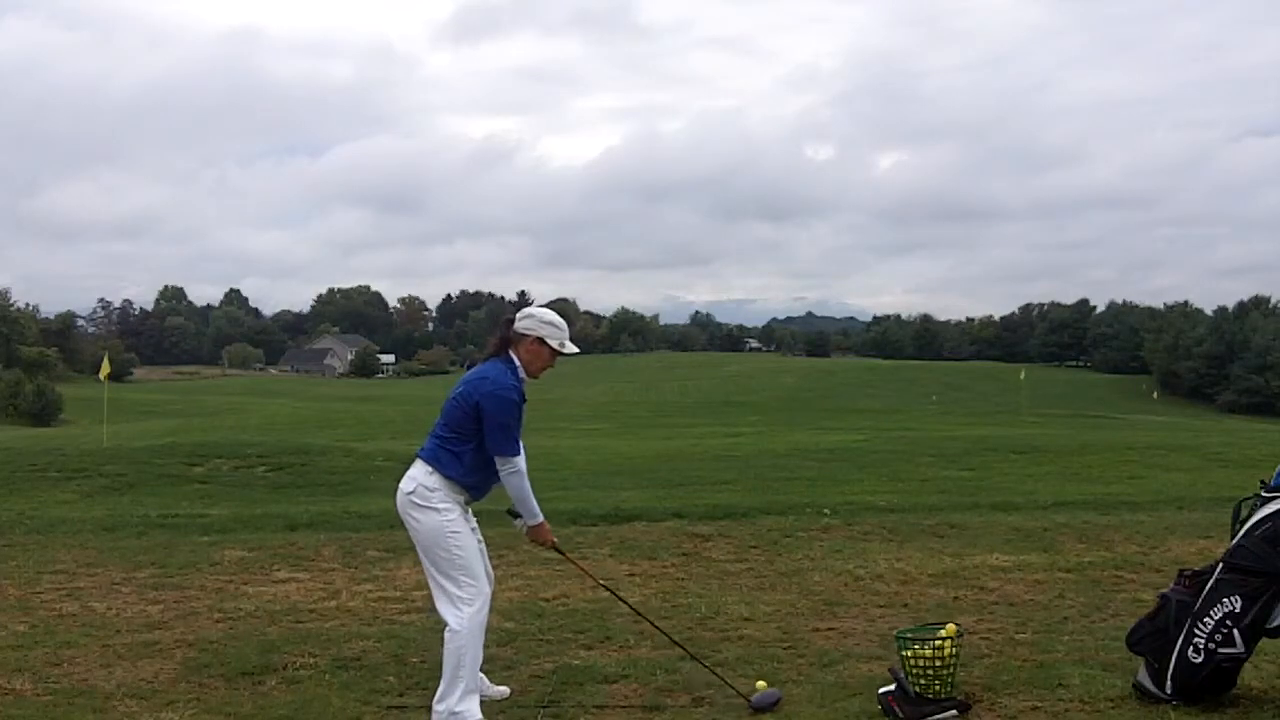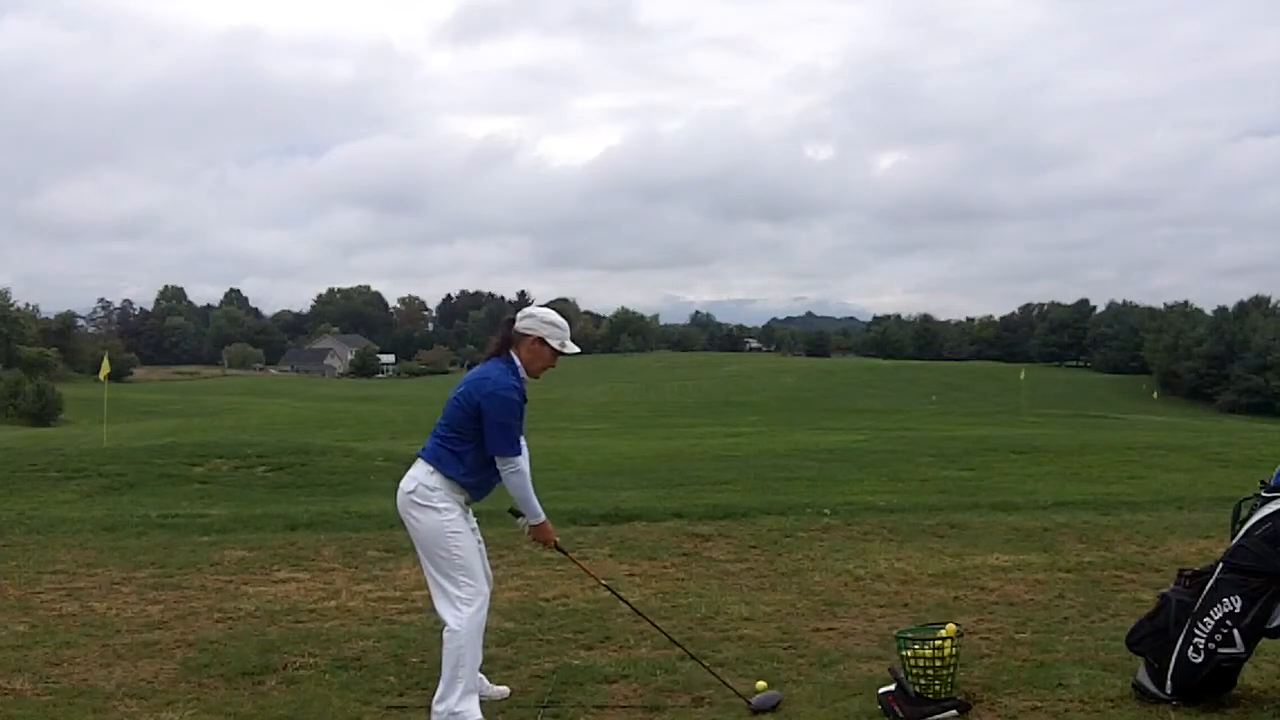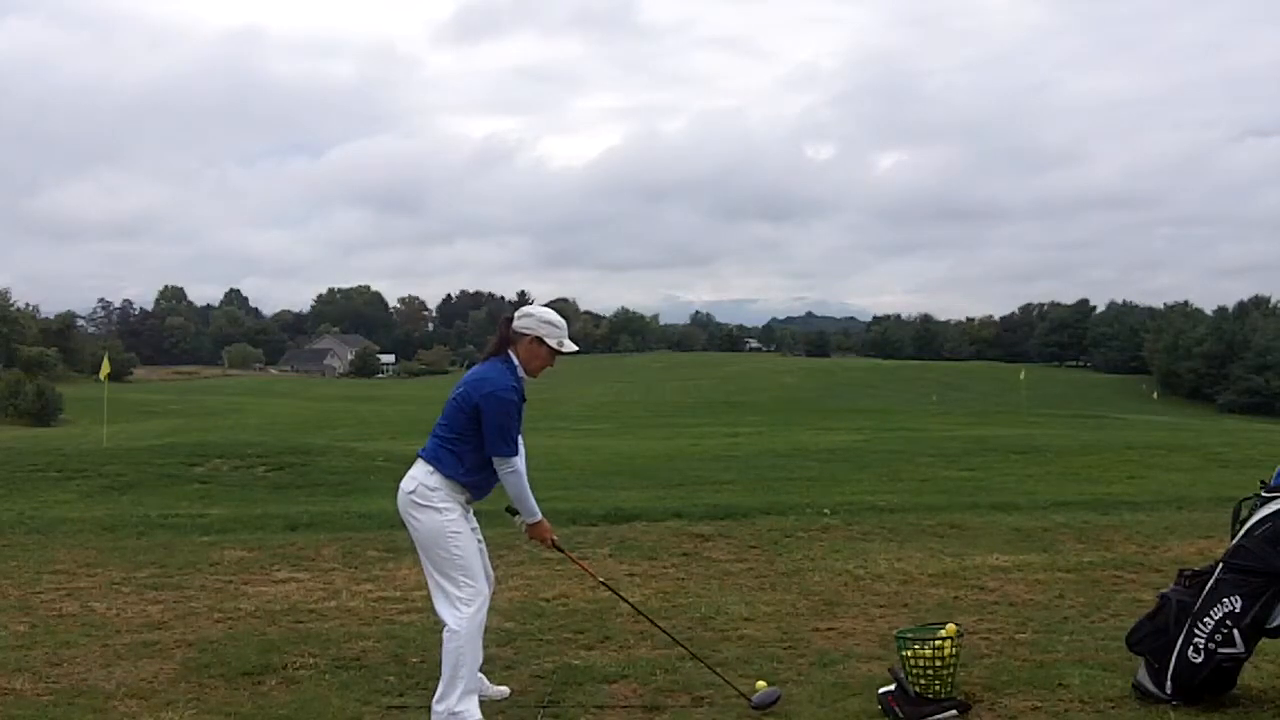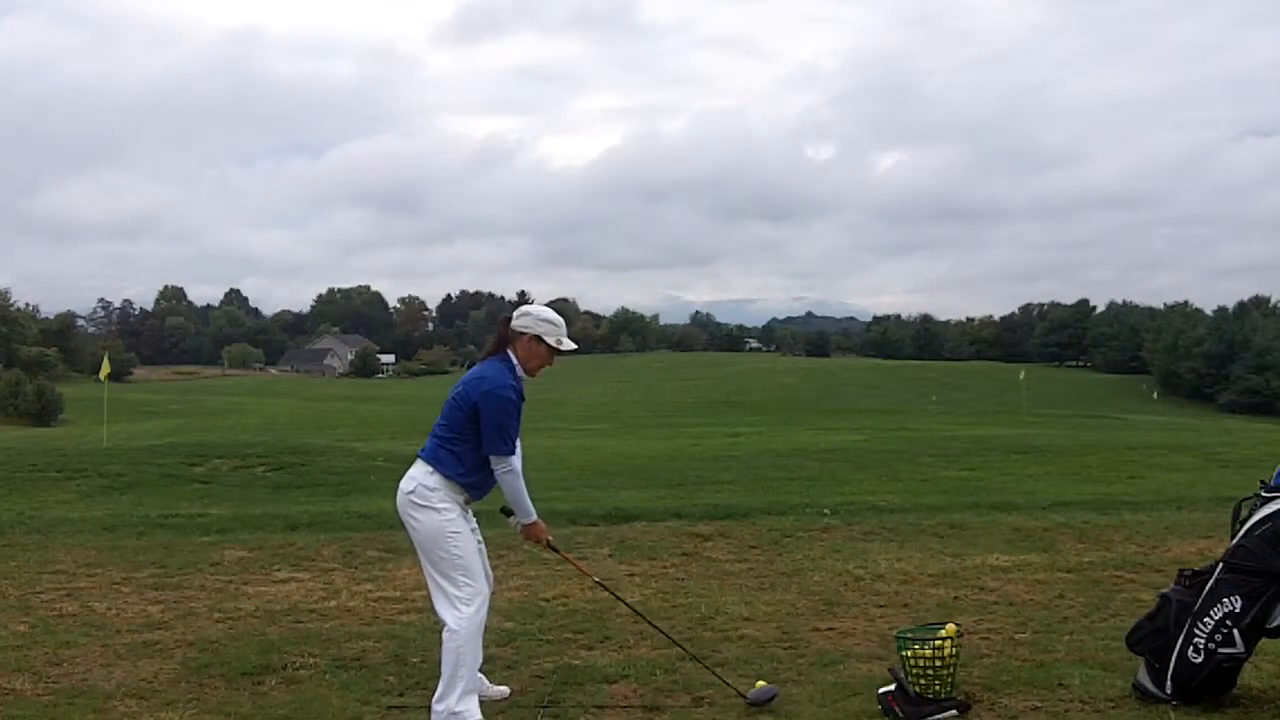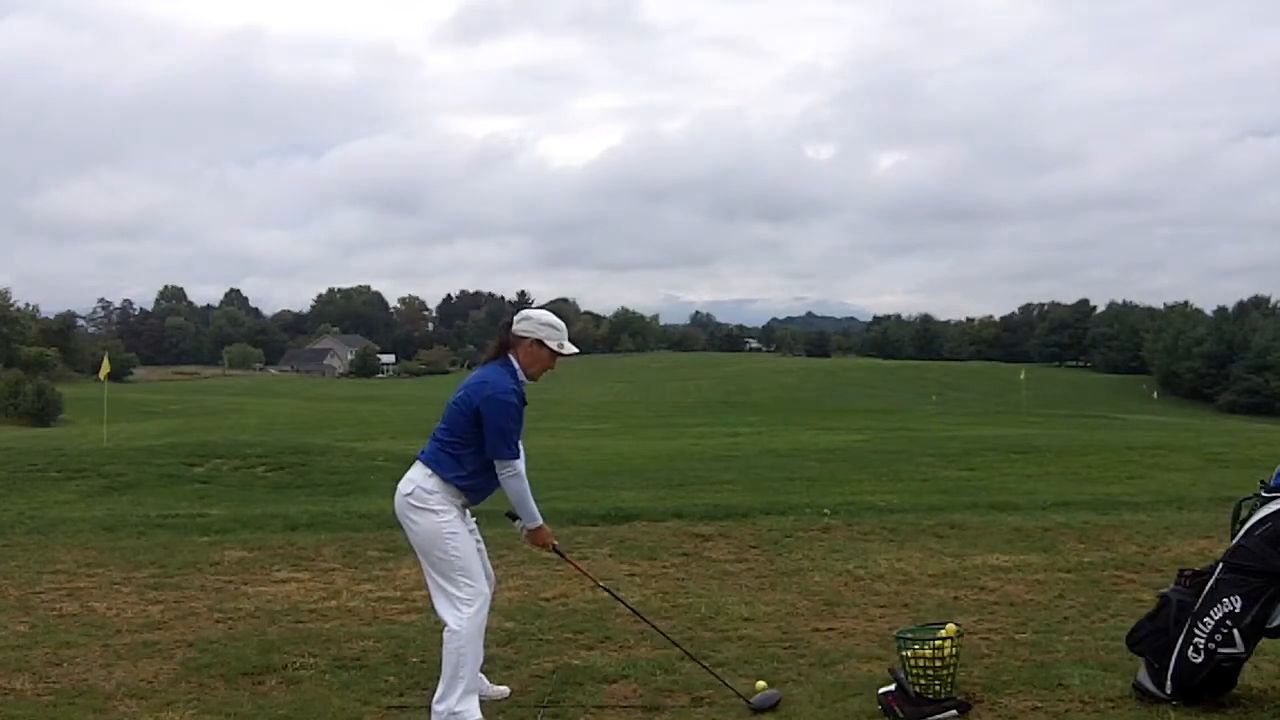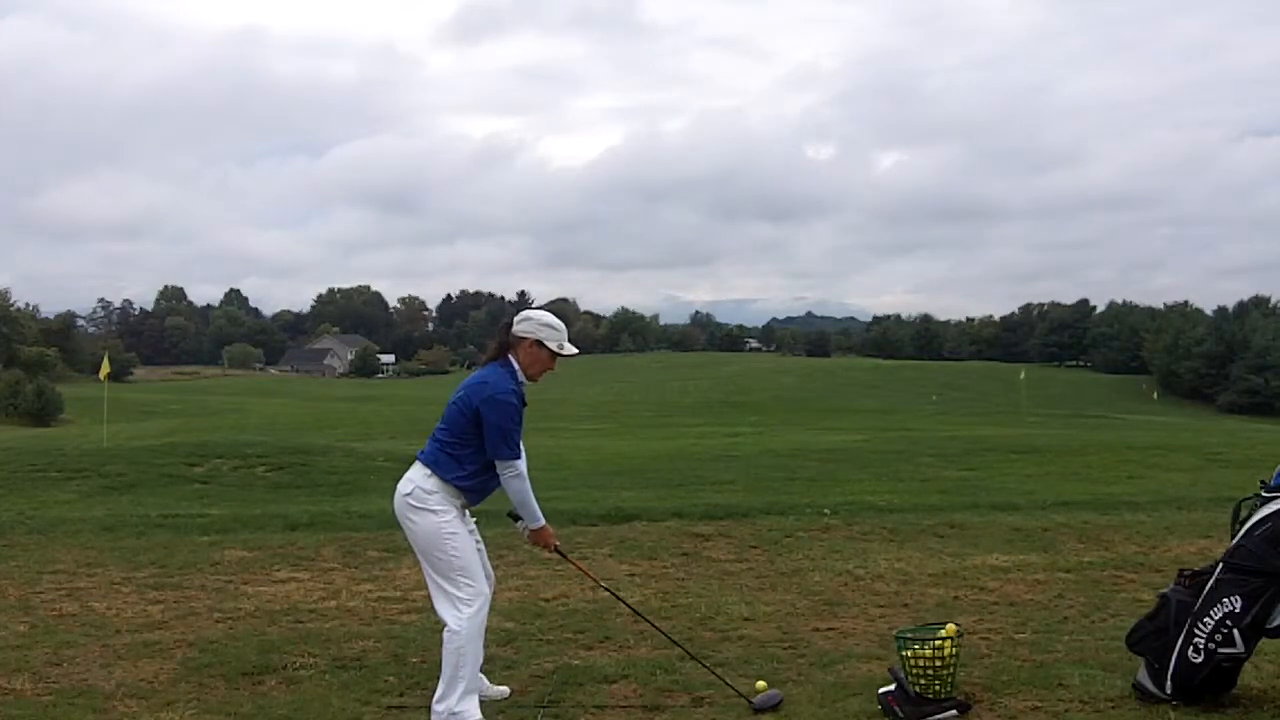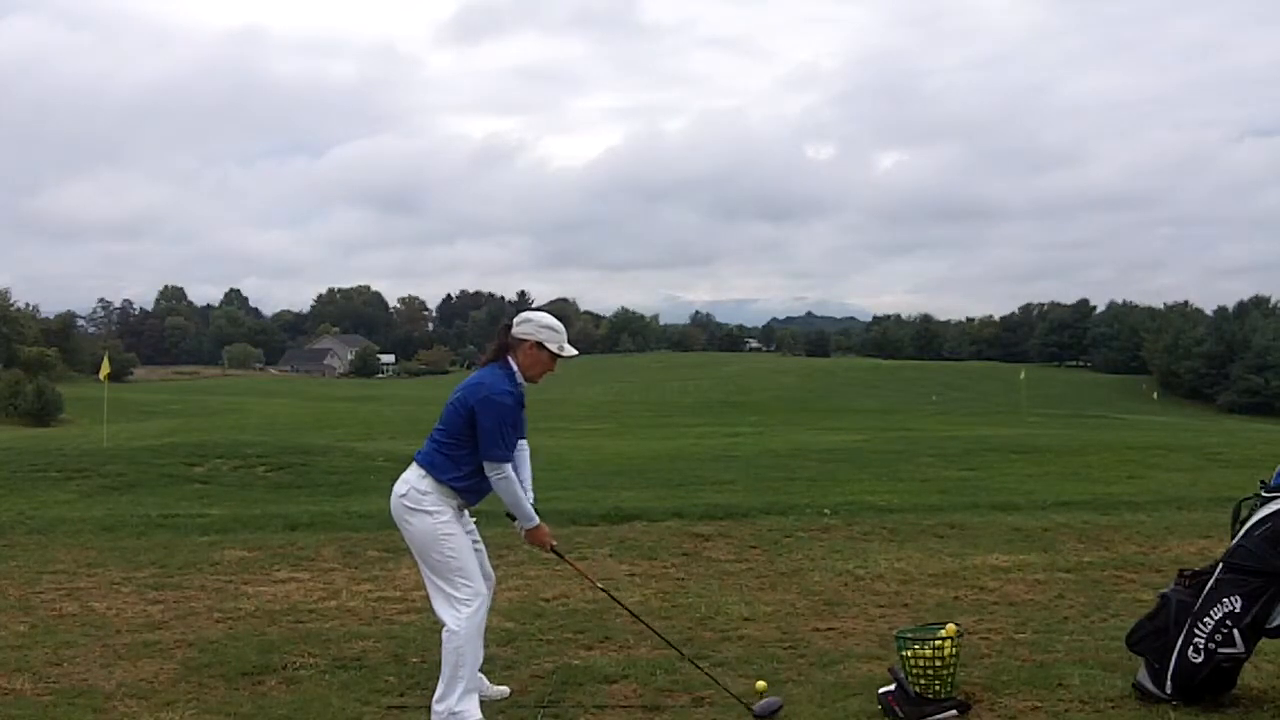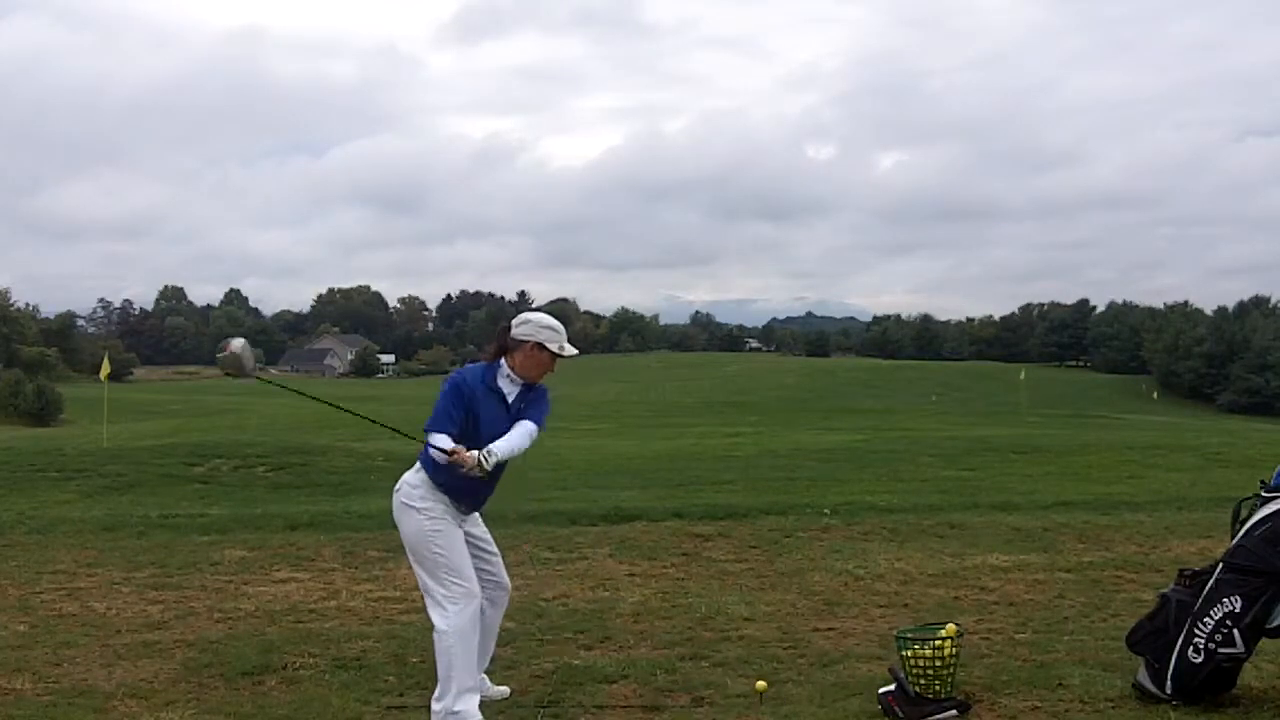
dt=0.3s
person 1, frame 1
left shoulder: (500, 376)
right shoulder: (499, 387)
left elbow: (513, 451)
right elbow: (508, 465)
left wrist: (528, 514)
right wrist: (535, 521)
left hip: (443, 494)
right hip: (432, 497)
left knee: (478, 586)
right knee: (469, 600)
left ankle: (467, 680)
person 1, frame 2
left shoulder: (502, 376)
right shoulder: (500, 387)
left elbow: (517, 449)
right elbow: (509, 465)
left wrist: (530, 513)
right wrist: (537, 519)
left hip: (445, 493)
right hip: (432, 496)
left knee: (478, 586)
right knee: (467, 600)
left ankle: (466, 680)
person 1, frame 3
left shoulder: (501, 375)
right shoulder: (498, 386)
left elbow: (514, 448)
right elbow: (506, 465)
left wrist: (527, 512)
right wrist: (534, 519)
left hip: (445, 494)
right hip: (432, 496)
left knee: (479, 587)
right knee: (467, 600)
left ankle: (466, 680)
person 1, frame 4
left shoulder: (500, 375)
right shoulder: (497, 385)
left elbow: (511, 449)
right elbow: (503, 464)
left wrist: (524, 513)
right wrist: (529, 519)
left hip: (445, 494)
right hip: (431, 496)
left knee: (478, 587)
right knee: (467, 601)
left ankle: (466, 680)
person 1, frame 5
left shoulder: (503, 379)
right shoulder: (499, 390)
left elbow: (514, 454)
right elbow: (508, 468)
left wrist: (526, 516)
right wrist: (534, 523)
left hip: (443, 497)
right hip: (429, 499)
left knee: (480, 586)
right knee: (468, 601)
left ankle: (466, 680)
person 1, frame 6
left shoulder: (503, 380)
right shoulder: (498, 391)
left elbow: (515, 455)
right elbow: (509, 469)
left wrist: (529, 516)
right wrist: (537, 523)
left hip: (445, 498)
right hip: (429, 499)
left knee: (480, 586)
right knee: (468, 600)
left ankle: (466, 679)
person 1, frame 7
left shoulder: (513, 387)
right shoulder: (493, 391)
left elbow: (519, 448)
right elbow: (496, 469)
left wrist: (529, 510)
right wrist: (530, 521)
left hip: (447, 500)
right hip: (425, 499)
left knee: (480, 584)
right knee: (466, 600)
left ankle: (466, 679)
person 1, frame 8
left shoulder: (536, 395)
right shoulder: (467, 381)
left elbow: (525, 434)
right elbow: (436, 443)
left wrist: (485, 456)
right wrist: (453, 452)
left hip: (461, 506)
right hip: (425, 498)
left knee: (494, 589)
right knee: (459, 600)
left ankle: (468, 679)
